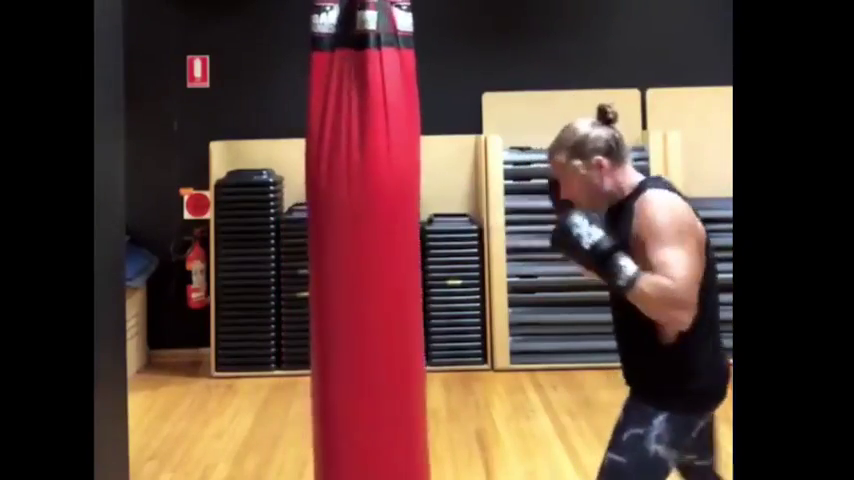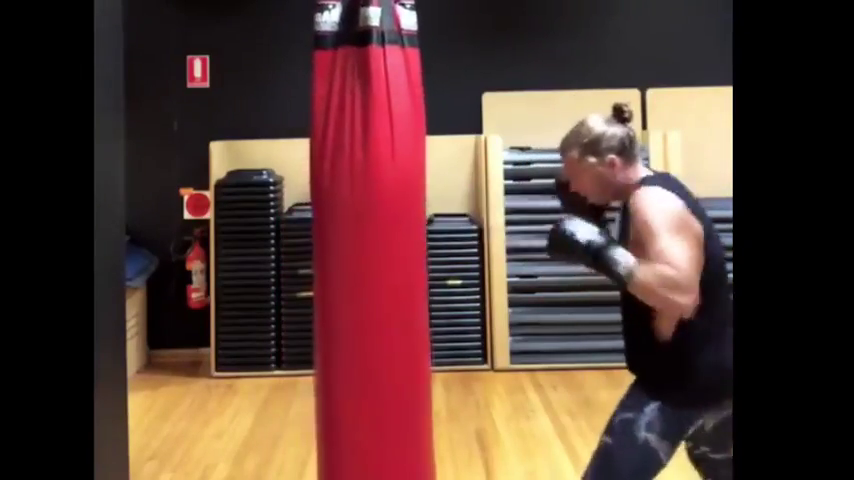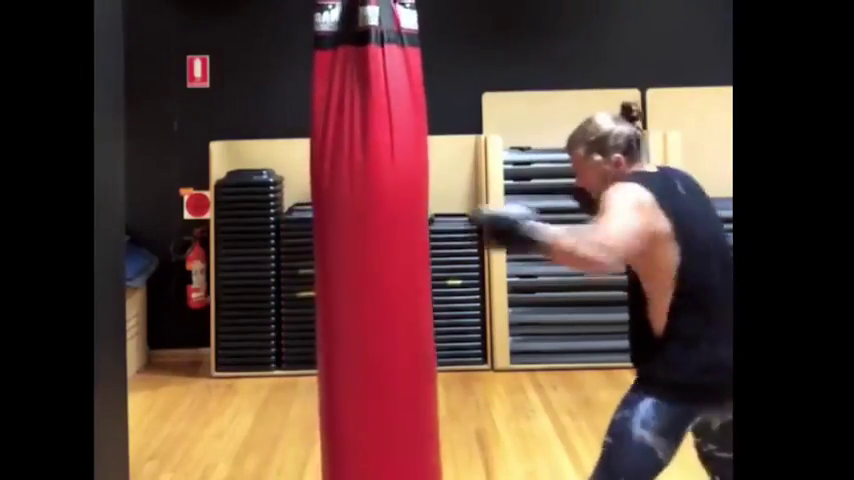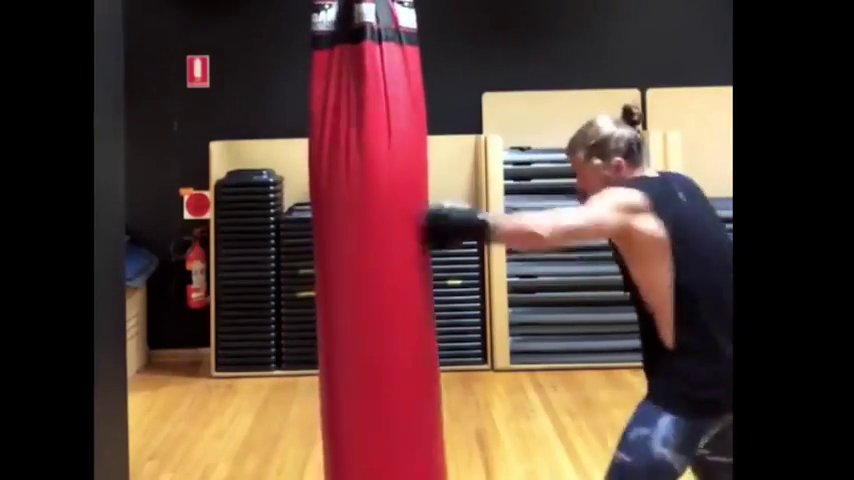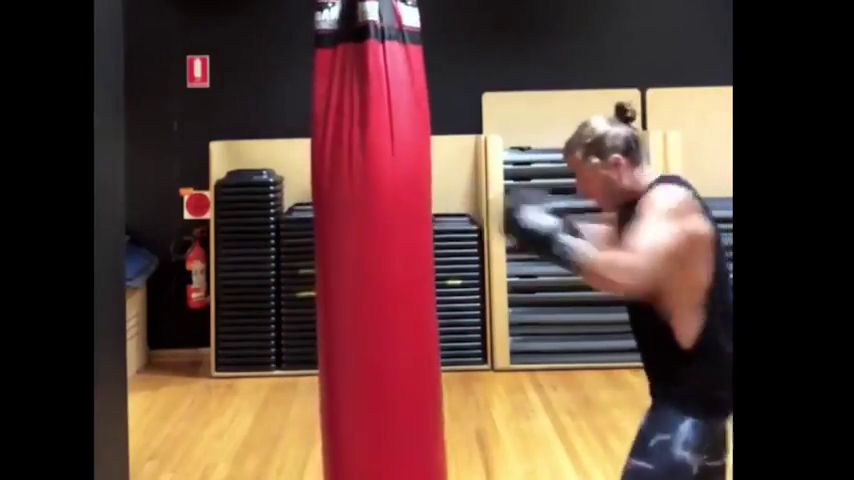
dt=0.1s
person 1, frame 1
left shoulder: (658, 207)
right shoulder: (634, 202)
left elbow: (677, 307)
left wrist: (608, 259)
right wrist: (578, 227)
left hip: (674, 381)
right hip: (700, 374)
person 1, frame 2
left shoulder: (652, 202)
right shoulder: (652, 193)
left elbow: (680, 293)
right elbow: (634, 265)
left wrist: (604, 254)
right wrist: (588, 231)
left hip: (677, 377)
right hip: (708, 369)
person 1, frame 3
left shoulder: (631, 196)
right shoulder: (679, 184)
left elbow: (598, 253)
left wrist: (520, 229)
left hip: (683, 373)
right hip: (720, 366)
person 1, frame 4
left shoulder: (627, 203)
right shoulder: (677, 189)
left elbow: (546, 231)
left wrist: (472, 223)
left hip: (690, 383)
right hip: (719, 372)
person 1, frame 5
left shoulder: (666, 201)
right shoulder: (643, 201)
left elbow: (626, 275)
right elbow: (603, 239)
left wrist: (555, 239)
left hip: (698, 381)
right hip: (705, 373)
